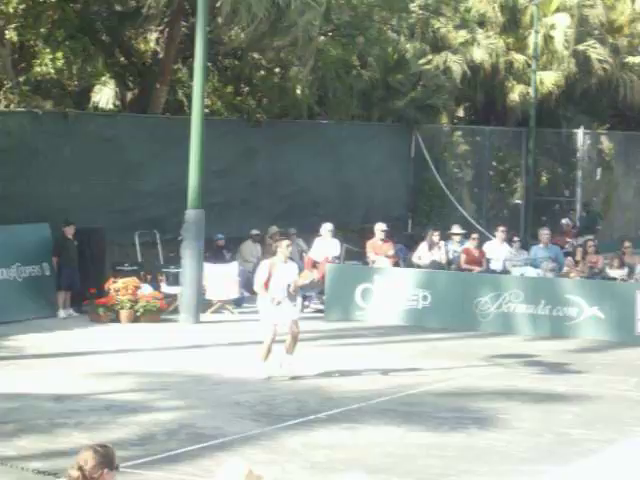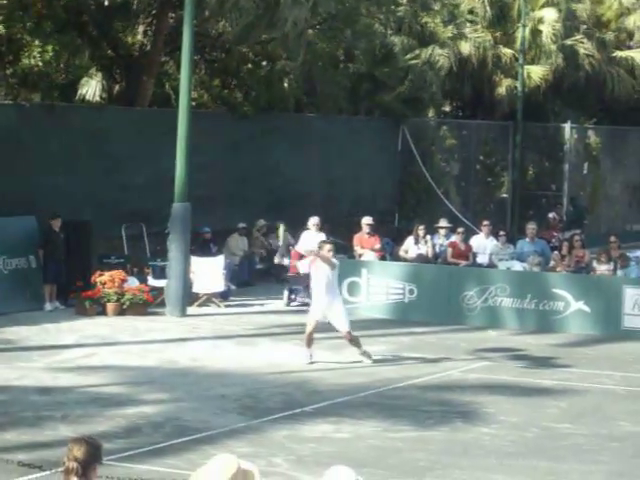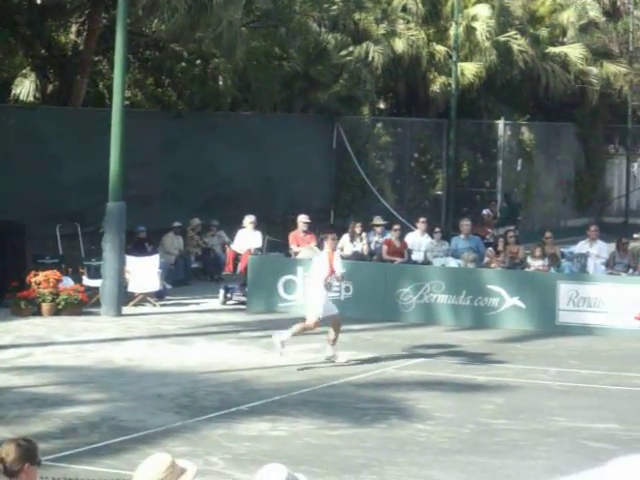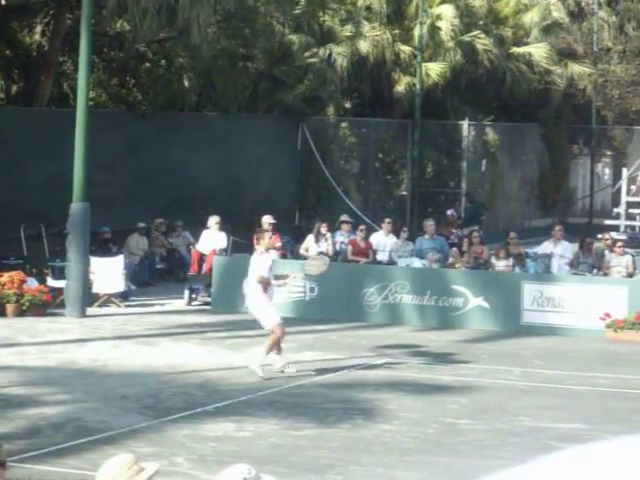
dt=0.7s
person 1, frame 1
left shoulder: (293, 266)
right shoulder: (267, 264)
left elbow: (294, 288)
right elbow: (257, 286)
left wrist: (294, 292)
right wrist: (270, 298)
left hip: (285, 304)
right hip: (268, 305)
left knee: (295, 330)
right knee: (270, 337)
left ankle: (286, 360)
right ankle: (263, 368)
person 1, frame 2
left shoulder: (333, 262)
right shoulder: (312, 261)
left elbow: (330, 263)
left wrist: (318, 255)
left hip: (334, 303)
right hip: (318, 303)
left knee: (347, 334)
right knee: (309, 329)
left ankle: (362, 351)
right ankle: (309, 353)
person 1, frame 3
left shoulder: (318, 256)
right shoulder: (334, 254)
right elbow: (340, 277)
right wrist: (336, 278)
left hip: (319, 293)
right hip: (317, 293)
left knee: (337, 321)
right knee: (311, 324)
left ankle: (331, 353)
right ankle: (283, 336)
person 1, frame 4
left shoulder: (259, 256)
right shoulder: (264, 257)
left elbow: (268, 277)
right elbow: (259, 279)
left wrist: (288, 276)
right wrist: (275, 282)
left hip: (260, 300)
right hip: (259, 300)
left knee: (277, 332)
right knee: (279, 332)
left ankle: (280, 363)
right ankle: (257, 362)
